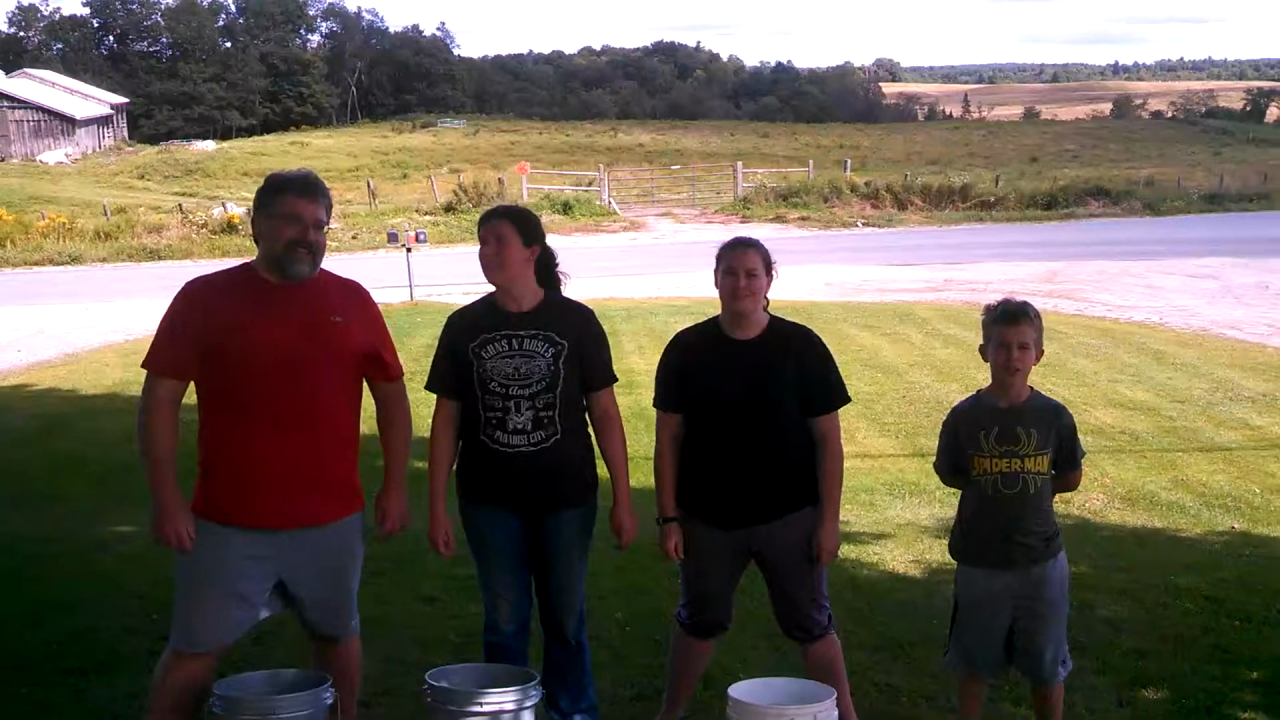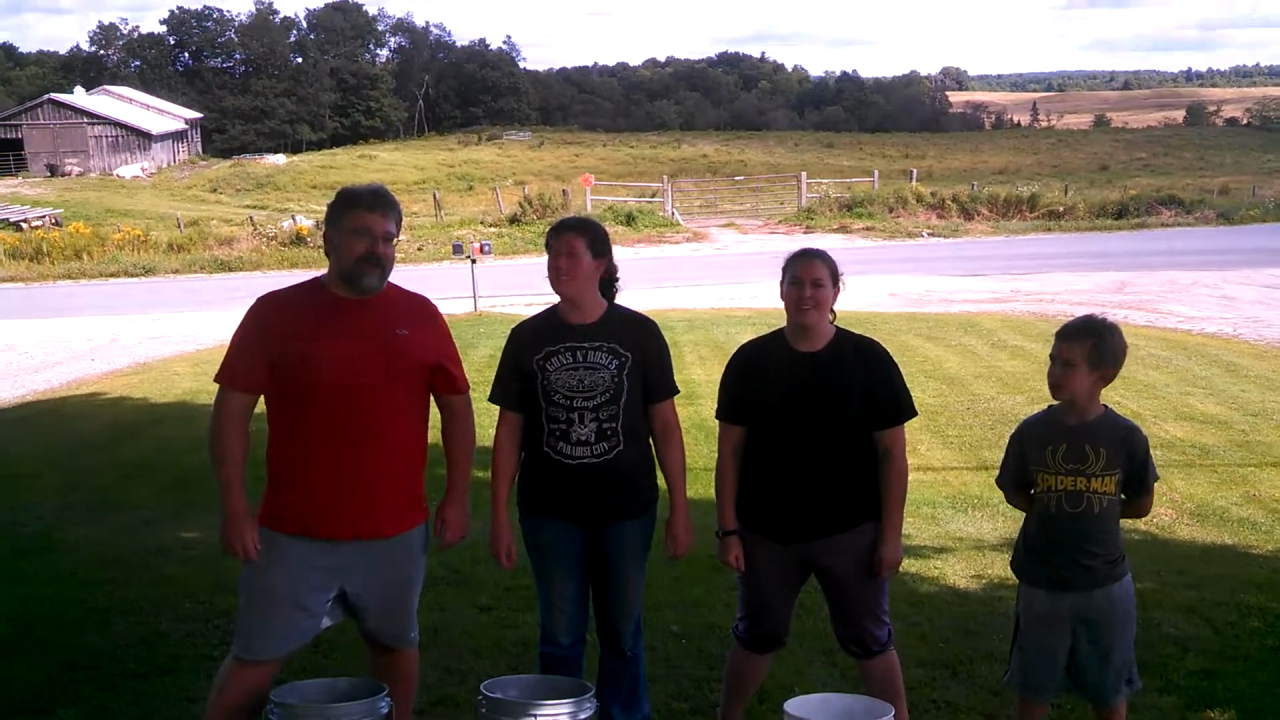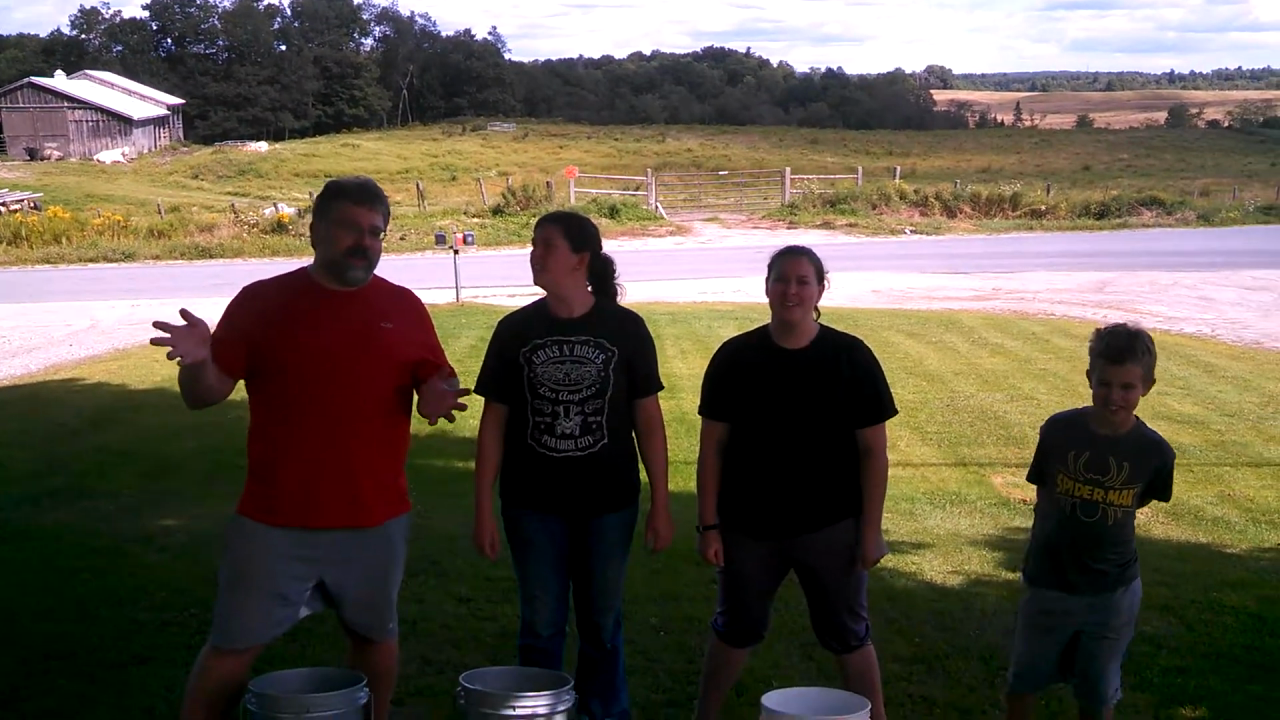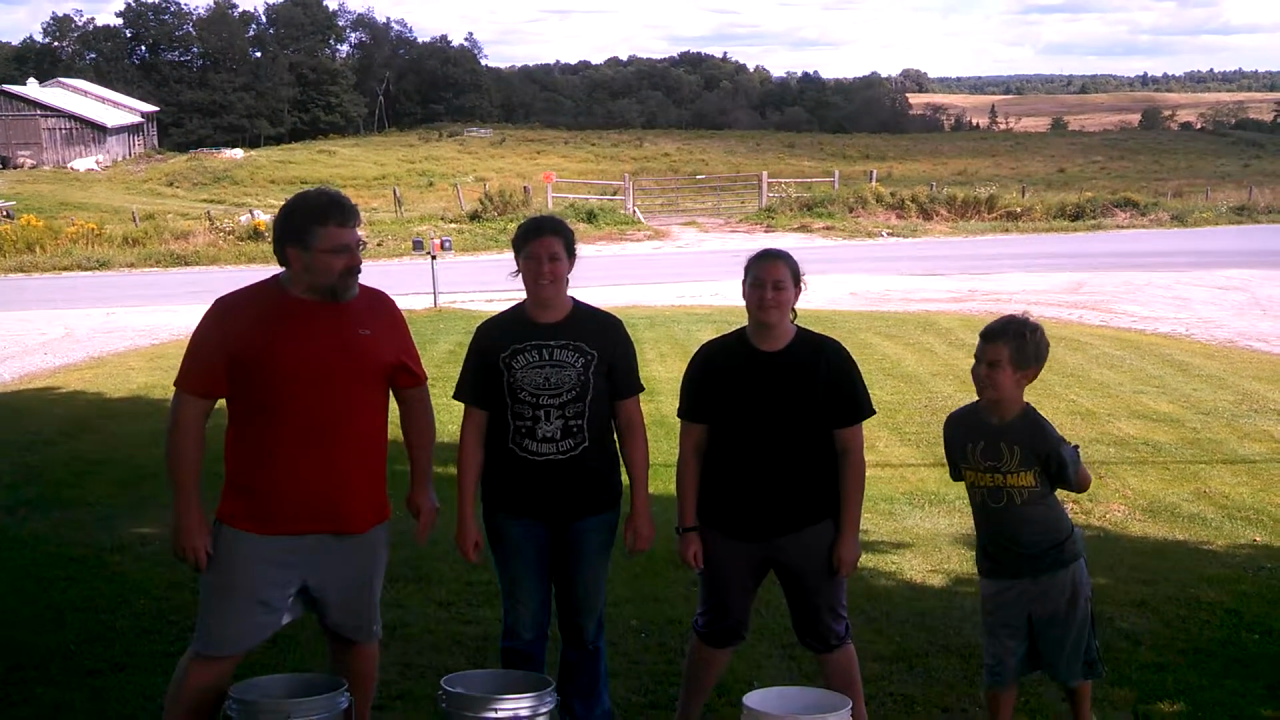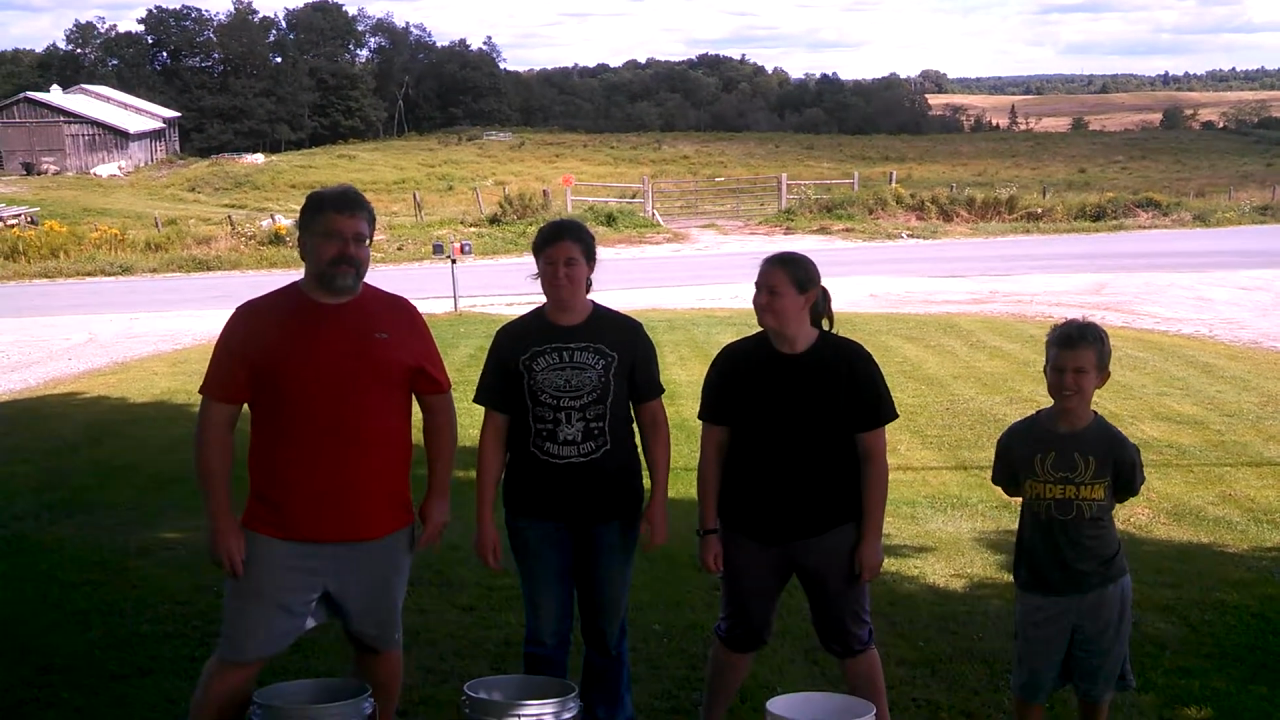
dt=1s
person 1, frame 1
left shoulder: (352, 301)
right shoulder: (204, 298)
left elbow: (390, 391)
right elbow: (160, 396)
left wrist: (395, 484)
right wrist: (165, 496)
left hip: (331, 518)
right hip: (228, 521)
left knee: (336, 633)
right knee: (195, 647)
person 1, frame 2
left shoulder: (419, 315)
right shoulder: (275, 312)
left elbow: (456, 404)
right elbow: (232, 410)
left wrist: (457, 496)
right wrist: (234, 506)
left hip: (394, 530)
right hip: (293, 531)
left knee: (395, 642)
right knee: (255, 655)
person 1, frame 3
left shoulder: (403, 307)
right shoulder: (261, 300)
left elbow: (438, 382)
right elbow: (205, 394)
left wrist: (435, 399)
right wrist: (198, 362)
left hip: (374, 519)
right hip: (274, 520)
left knee: (374, 633)
right knee: (232, 644)
person 1, frame 4
left shoulder: (378, 310)
right shoulder: (233, 315)
left elbow: (414, 395)
right elbow: (189, 412)
left wrist: (422, 481)
right wrist: (188, 511)
left hip: (357, 524)
right hip: (256, 529)
left knee: (356, 636)
right knee: (214, 652)
person 1, frame 5
left shoulder: (399, 317)
right shoulder: (255, 319)
left elbow: (438, 404)
right elbow: (216, 420)
left wrist: (438, 495)
right wrist: (221, 518)
left hip: (380, 531)
right hip: (279, 536)
left knee: (379, 643)
right knee: (238, 658)
person 2, frame 1
left shoulder: (575, 321)
right shoulder: (464, 326)
left elbow: (604, 412)
right elbow: (446, 418)
left wrist: (622, 498)
right wrist: (437, 504)
left hip: (565, 497)
right hip: (489, 500)
left knee: (565, 620)
right knee: (504, 621)
person 2, frame 2
left shoulder: (639, 333)
right shoulder: (528, 338)
left elbow: (664, 423)
right elbow: (509, 429)
left wrist: (679, 509)
right wrist: (499, 516)
left hip: (625, 509)
right hip: (549, 511)
left knee: (621, 630)
right knee: (560, 633)
person 2, frame 3
left shoulder: (625, 327)
right shoulder: (514, 329)
left elbow: (648, 419)
right elbow: (494, 421)
left wrist: (660, 503)
right wrist: (483, 507)
left hip: (608, 503)
right hip: (533, 504)
left knee: (602, 624)
right knee: (541, 625)
person 2, frame 4
left shoulder: (605, 331)
right shoulder: (493, 336)
left elbow: (629, 421)
right elbow: (474, 428)
left wrist: (641, 505)
right wrist: (465, 513)
left hip: (590, 506)
right hip: (515, 508)
left knee: (584, 625)
right knee: (523, 628)
person 2, frame 5
left shoulder: (625, 334)
right shoulder: (513, 339)
left elbow: (652, 419)
right elbow: (495, 431)
left wrist: (658, 499)
right wrist: (485, 518)
left hip: (611, 510)
right hip: (536, 512)
left knee: (606, 631)
right knee: (545, 633)
person 3, frame 1
left shoulder: (802, 346)
right shoulder: (686, 349)
left elbow: (827, 439)
right elbow: (669, 437)
left wrist: (828, 519)
right wrist: (669, 517)
left hip: (789, 515)
right hip: (708, 517)
left knee: (811, 624)
right knee: (698, 621)
person 3, frame 2
left shoulder: (868, 360)
right shoulder: (751, 361)
left elbow: (892, 453)
right elbow: (731, 450)
left wrist: (891, 534)
right wrist: (729, 529)
left hip: (851, 530)
right hip: (768, 531)
left knee: (870, 640)
right knee: (756, 634)
person 3, frame 3
left shoulder: (851, 357)
right shoulder: (734, 357)
left elbow: (873, 450)
right elbow: (713, 446)
left wrist: (871, 530)
right wrist: (709, 524)
left hip: (831, 526)
right hip: (748, 526)
left knee: (848, 635)
right knee: (734, 630)
person 3, frame 4
left shoulder: (828, 358)
right shoulder: (712, 360)
left elbow: (850, 452)
right elbow: (692, 449)
left wrist: (848, 532)
right wrist: (689, 526)
left hip: (809, 527)
right hip: (728, 527)
left knee: (828, 634)
right knee: (715, 629)
person 3, frame 5
left shoulder: (850, 361)
right shoulder: (734, 362)
left elbow: (873, 455)
right elbow: (713, 450)
left wrist: (871, 536)
right wrist: (709, 528)
left hip: (831, 530)
right hip: (749, 531)
left knee: (851, 639)
right knee: (738, 634)
person 4, frame 1
left shoulder: (1055, 416)
right shoulder: (964, 416)
left elbow: (1070, 479)
right elbow: (949, 476)
left wrist: (1031, 490)
right wrist: (988, 489)
left hip: (1041, 560)
right hip: (979, 560)
left knee: (1047, 664)
right knee: (974, 660)
person 4, frame 2
left shoulder: (1126, 436)
right shoulder: (1032, 431)
left elbow: (1141, 504)
right elbow: (1014, 495)
left wrist: (1098, 511)
right wrist: (1053, 512)
left hip: (1106, 582)
right hip: (1042, 581)
left knee: (1109, 686)
right knee: (1034, 680)
person 4, frame 3
left shoulder: (1154, 451)
right shoulder: (1058, 429)
left wrist: (1102, 518)
right wrist: (1042, 543)
left hip: (1113, 590)
right hip: (1048, 579)
right knee: (1025, 674)
person 4, frame 4
left shoulder: (1039, 434)
right shoulder: (958, 425)
left elbow: (1081, 482)
left hip: (1056, 564)
right hip: (998, 569)
left knee: (1071, 663)
right knee: (1000, 666)
person 4, frame 5
left shoulder: (1115, 445)
right shoulder: (1018, 438)
left elbow: (1122, 494)
left wrist: (1073, 500)
right wrist: (1057, 494)
left hip: (1102, 583)
right hip: (1039, 584)
left knee: (1096, 681)
right knee: (1031, 681)
